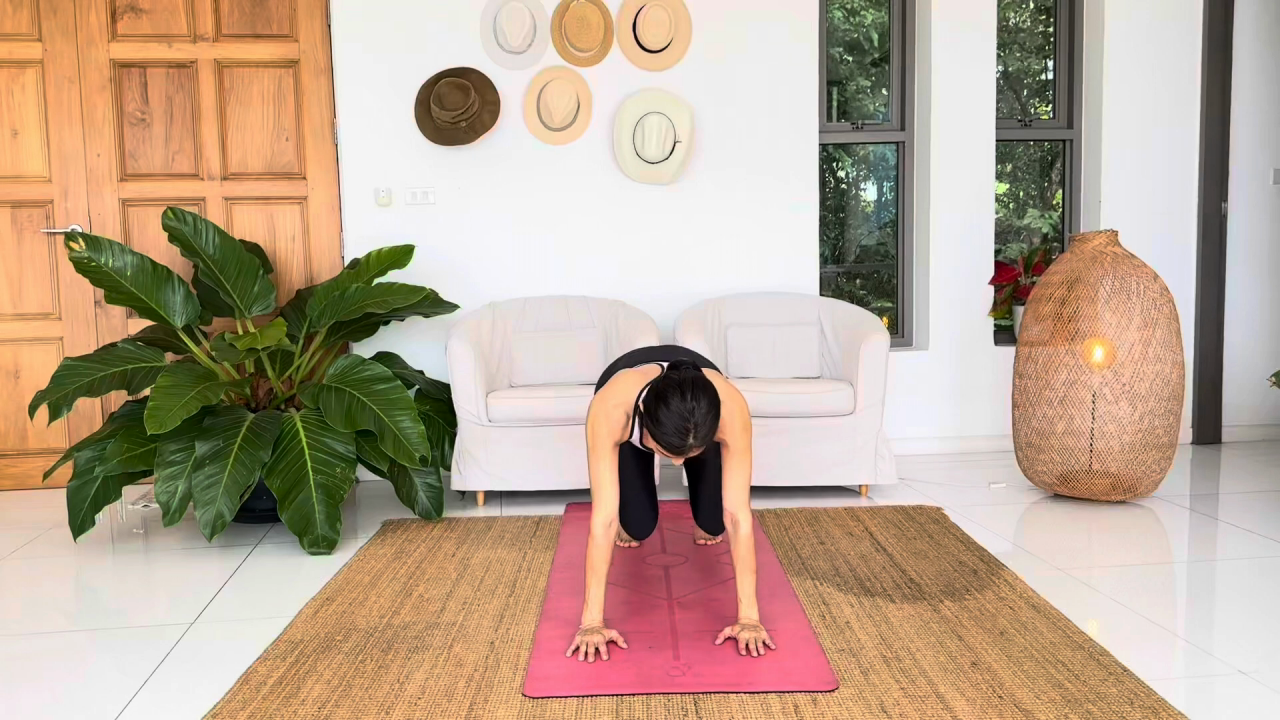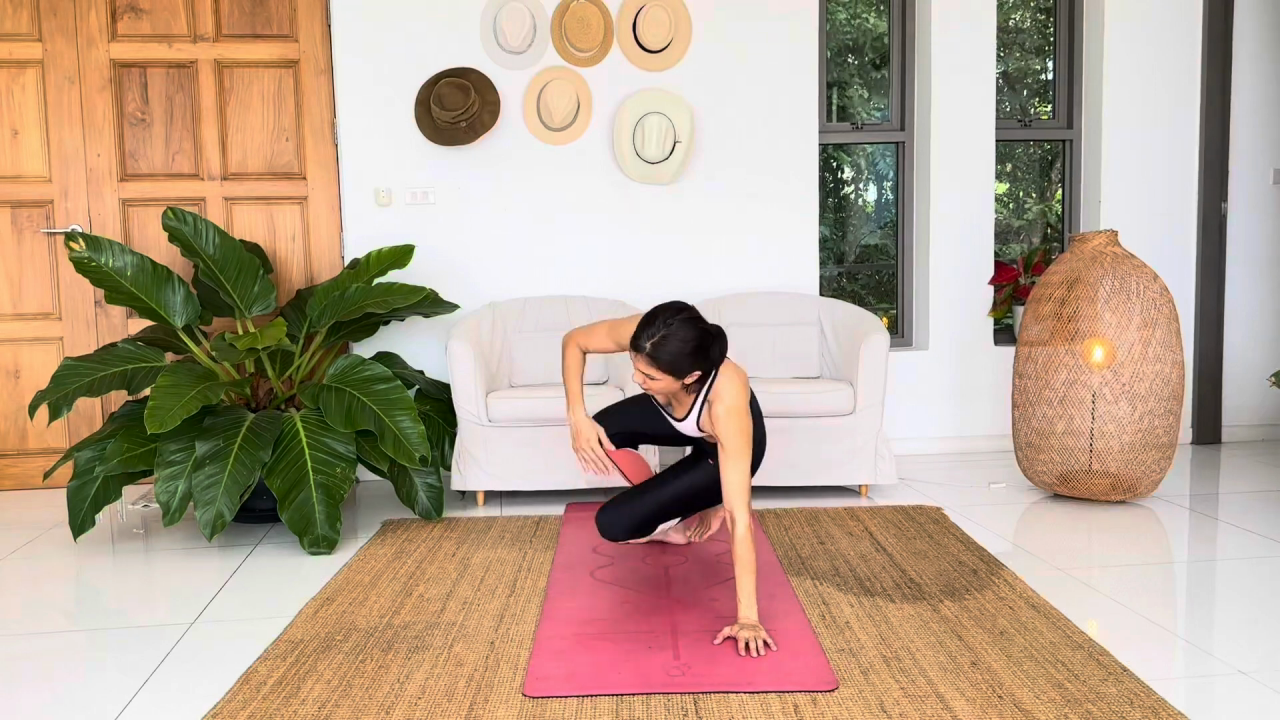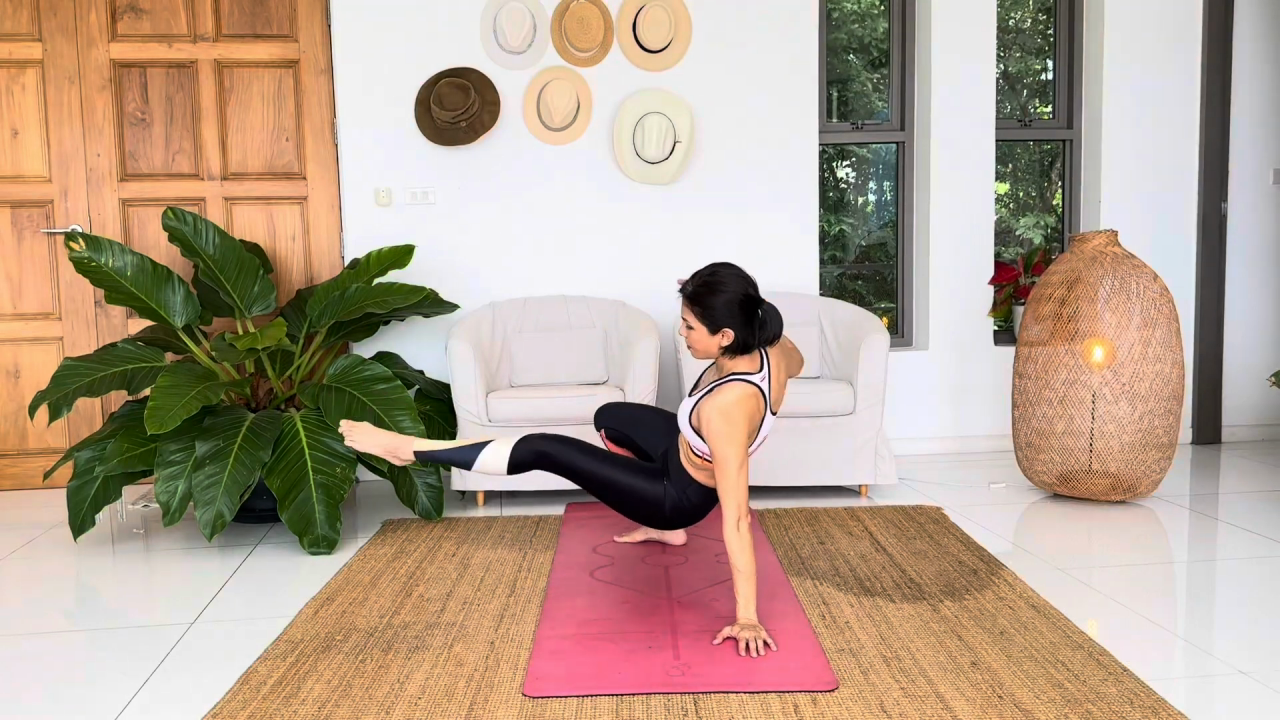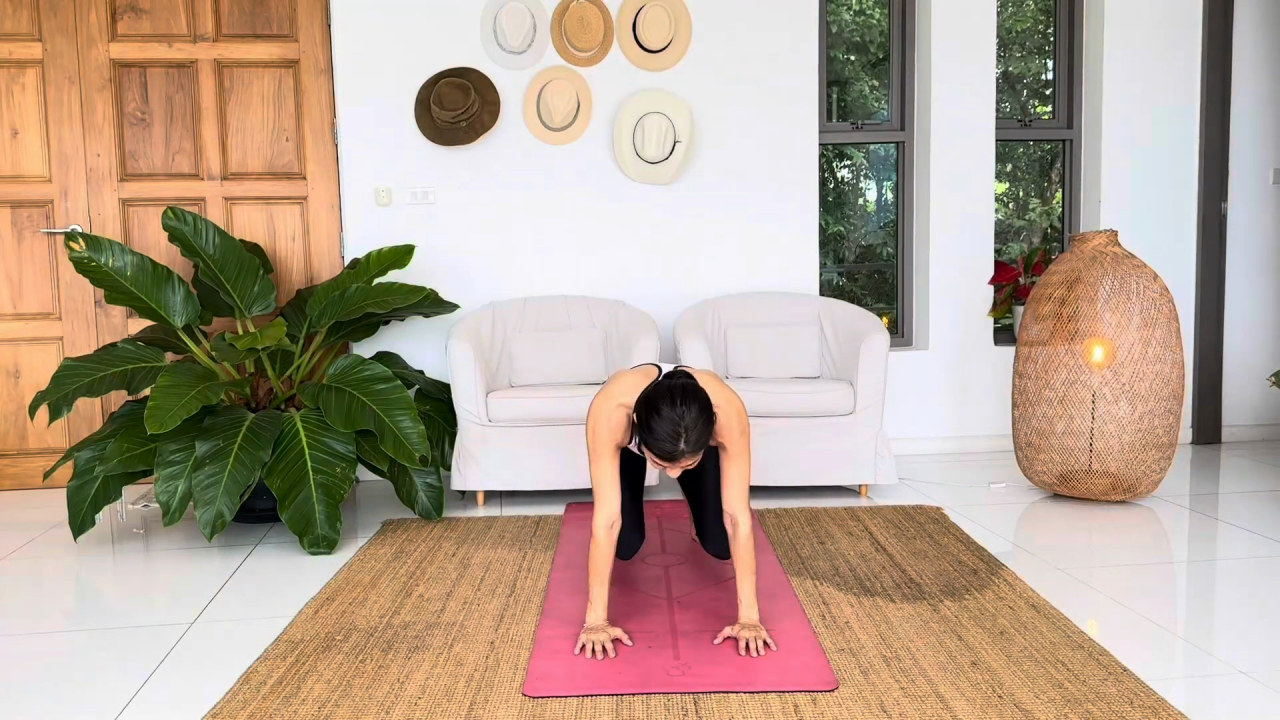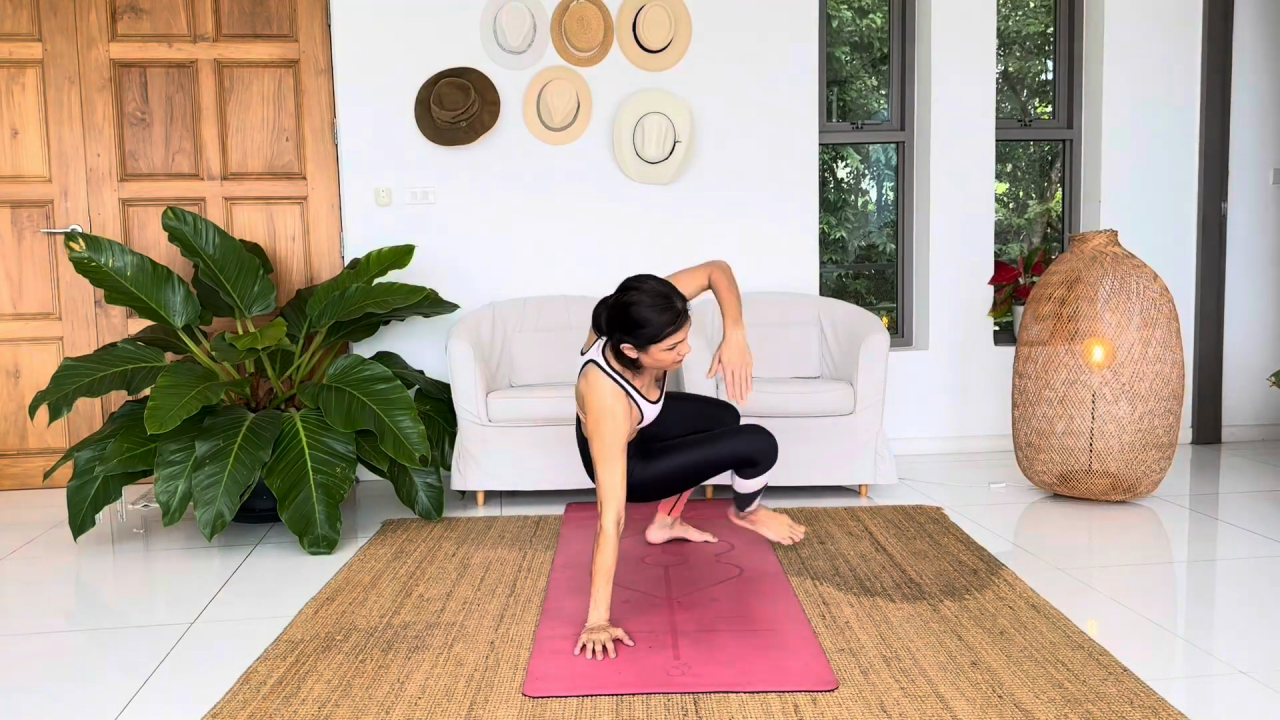
dt=1s
person 1, frame 1
left shoulder: (730, 407)
right shoulder: (611, 407)
left elbow: (739, 516)
right elbow: (603, 519)
left wrist: (749, 616)
right wrist: (592, 620)
right hip: (629, 405)
left knee: (712, 522)
right knee: (638, 526)
left ankle: (707, 523)
person 1, frame 2
left shoulder: (726, 401)
right shoulder: (649, 339)
left elbow: (739, 517)
right elbow: (572, 342)
left wrist: (747, 617)
right wrist: (577, 417)
left hip: (720, 458)
right hip: (688, 425)
left knee: (612, 524)
left ankle: (699, 511)
right ankle: (676, 510)
person 1, frame 3
left shoulder: (726, 407)
right shoulder: (766, 353)
left elbow: (735, 519)
right elbow: (795, 361)
left wrist: (746, 618)
right wrist: (721, 317)
left hip: (681, 492)
right hip: (682, 449)
left knee: (540, 448)
right knee: (608, 418)
left ankle: (416, 449)
right ankle: (664, 528)
person 1, frame 4
left shoulder: (727, 411)
right shoulder: (611, 410)
left elbow: (738, 517)
right elbow: (606, 521)
left wrist: (748, 616)
right wrist: (596, 619)
left knee: (719, 546)
right knee: (624, 546)
left ankle: (700, 506)
person 1, frame 5
left shoulder: (621, 326)
right shoulder: (601, 397)
left elbow: (719, 271)
right elbow: (611, 520)
left wrist: (735, 335)
right wrist: (597, 621)
left hip: (642, 429)
right hip: (622, 465)
left knee: (724, 417)
right knee: (758, 447)
left ankle: (665, 523)
right ankle: (746, 510)
